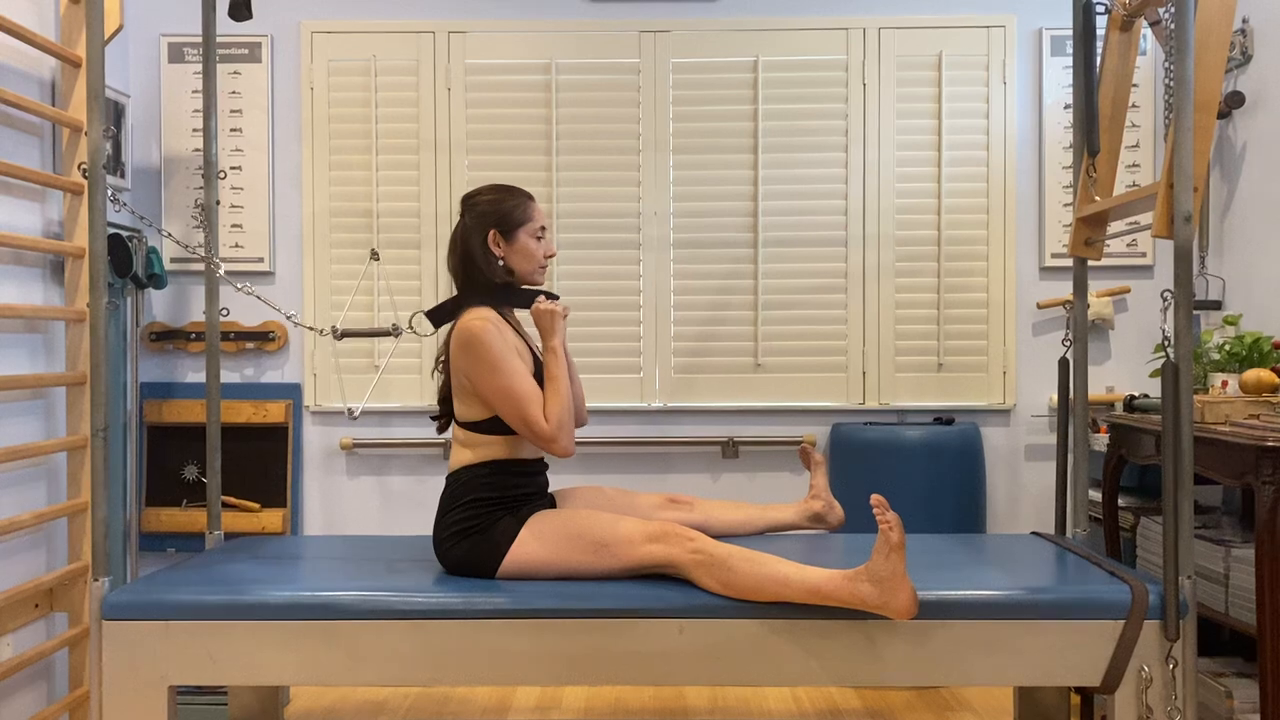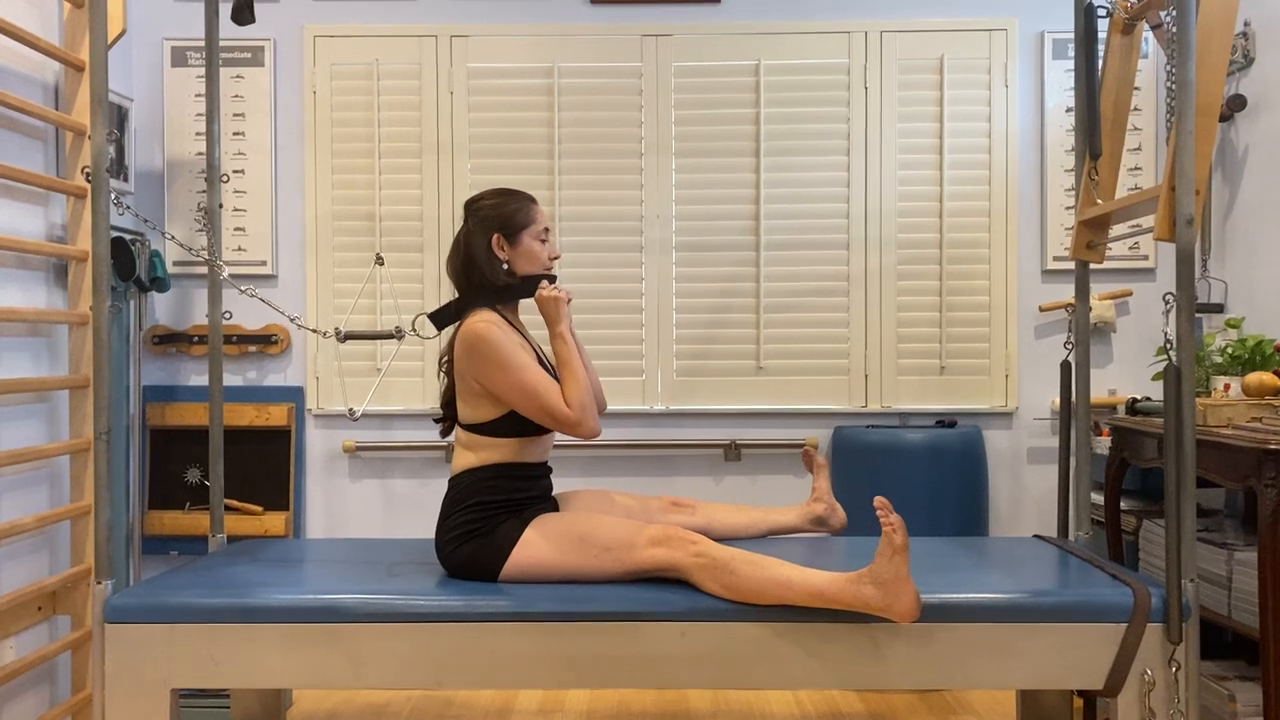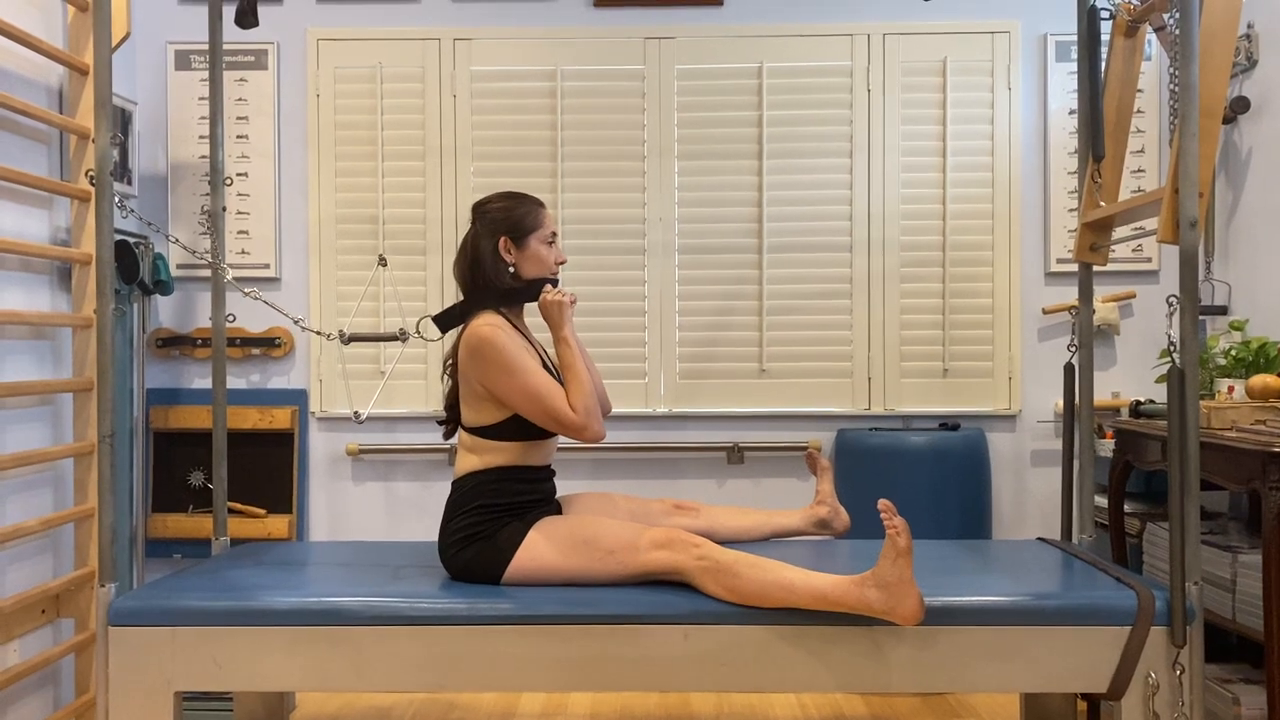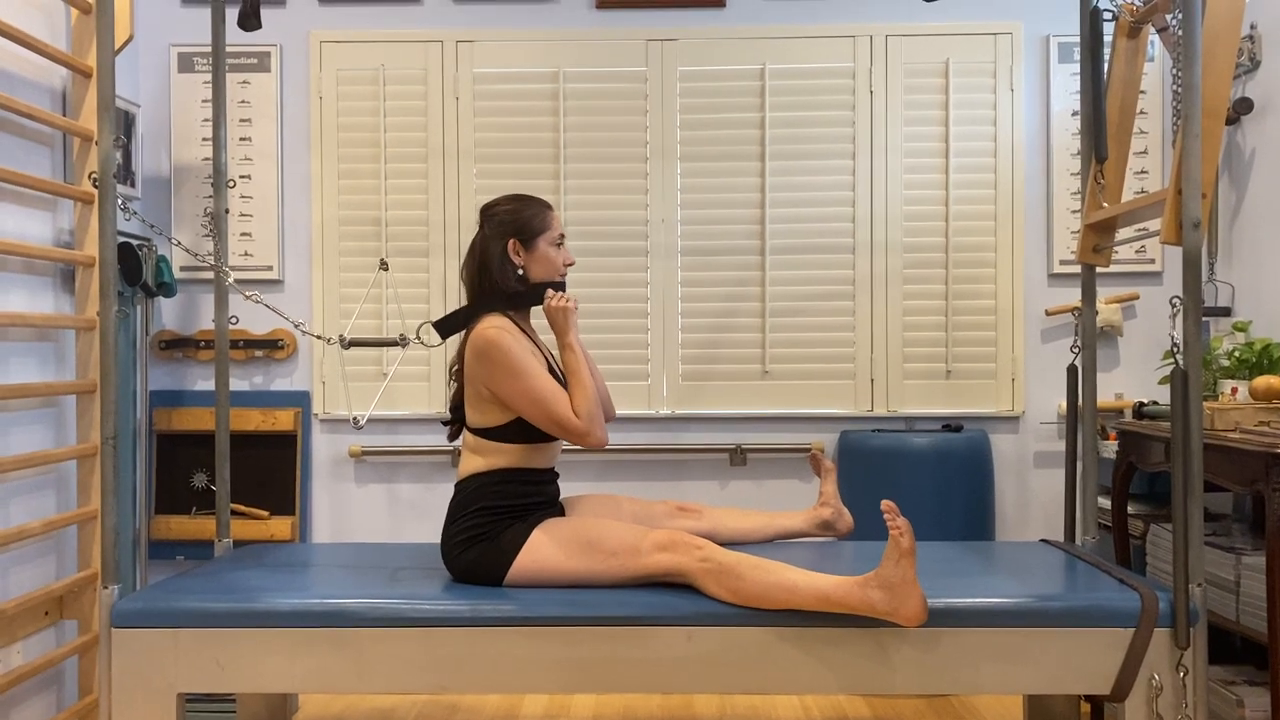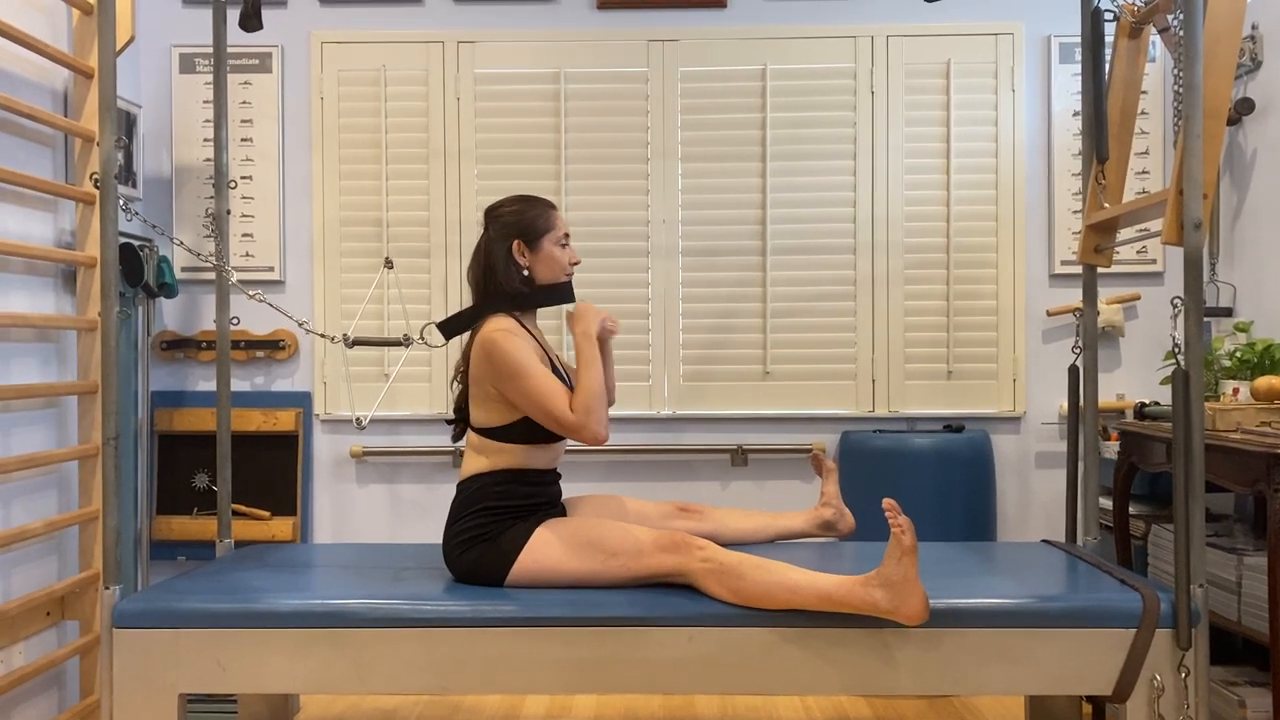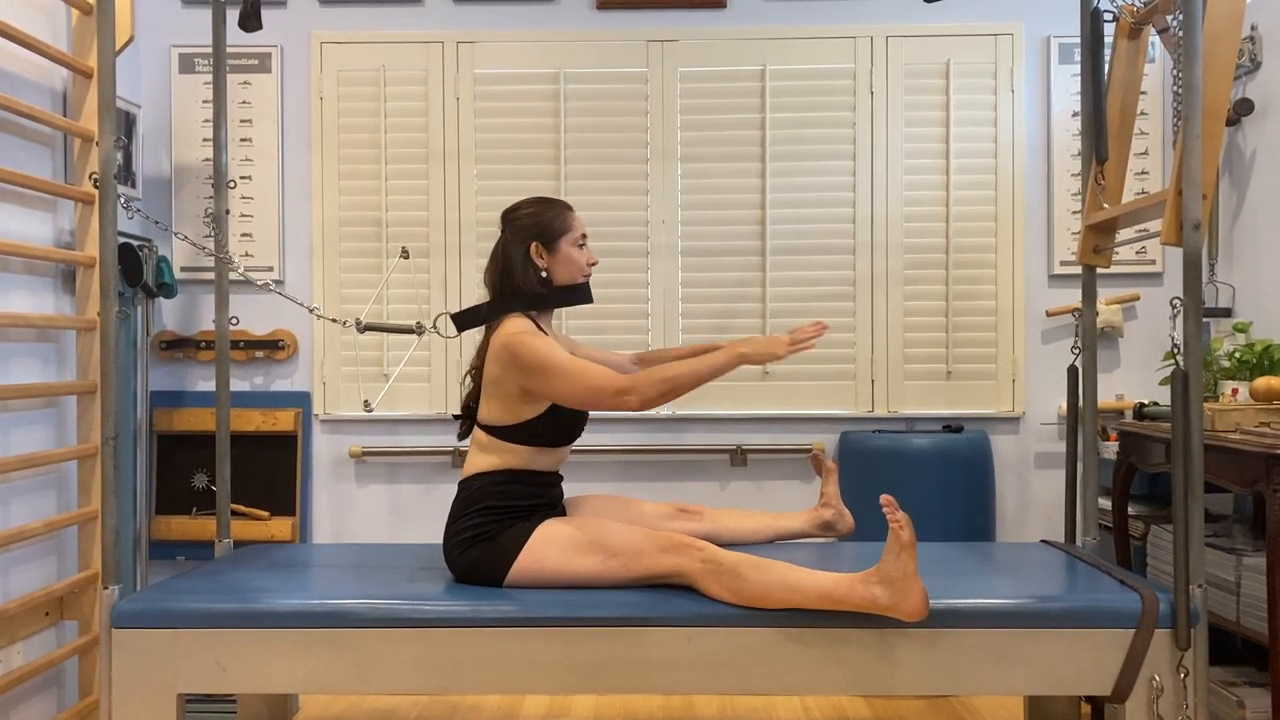
dt=0.5s
person 1, frame 1
left shoulder: (500, 321)
right shoulder: (479, 329)
left elbow: (576, 418)
right elbow: (557, 438)
left wrist: (555, 338)
right wrist: (552, 341)
left hip: (522, 506)
right hip: (484, 527)
left knee: (672, 507)
right knee: (673, 543)
left ankle: (810, 511)
person 1, frame 2
left shoulder: (505, 324)
right shoulder: (483, 332)
left elbow: (595, 406)
right elbow: (582, 421)
left wrist: (564, 327)
right wrist: (558, 329)
left hip: (525, 509)
right hip: (487, 530)
left knee: (674, 510)
right knee: (677, 547)
left ankle: (812, 513)
person 1, frame 3
left shoulder: (510, 327)
right shoulder: (488, 335)
left elbow: (599, 408)
right elbow: (586, 425)
left wrist: (565, 330)
right wrist: (562, 333)
left hip: (529, 512)
right hip: (490, 534)
left knee: (676, 514)
right knee: (679, 550)
left ankle: (813, 516)
person 1, frame 4
left shoulder: (516, 329)
right shoulder: (495, 337)
left elbow: (604, 413)
right elbow: (589, 431)
left wrist: (568, 337)
right wrist: (567, 339)
left hip: (530, 514)
right hip: (492, 535)
left knee: (679, 515)
right knee: (683, 552)
left ankle: (818, 518)
person 1, frame 5
left shoulder: (520, 330)
right shoulder: (500, 338)
left elbow: (599, 402)
right elbow: (590, 426)
left wrist: (599, 340)
right wrist: (583, 337)
left hip: (534, 512)
right hip: (494, 535)
left knee: (682, 517)
right knee: (685, 555)
left ankle: (818, 518)
person 1, frame 6
left shoulder: (534, 332)
right shoulder: (518, 340)
left elbow: (629, 365)
right elbow: (630, 393)
left wrist: (719, 348)
right wrist: (738, 353)
left hip: (532, 512)
right hip: (493, 535)
left knee: (682, 518)
right knee: (683, 557)
left ankle: (816, 519)
right ankle: (874, 594)
